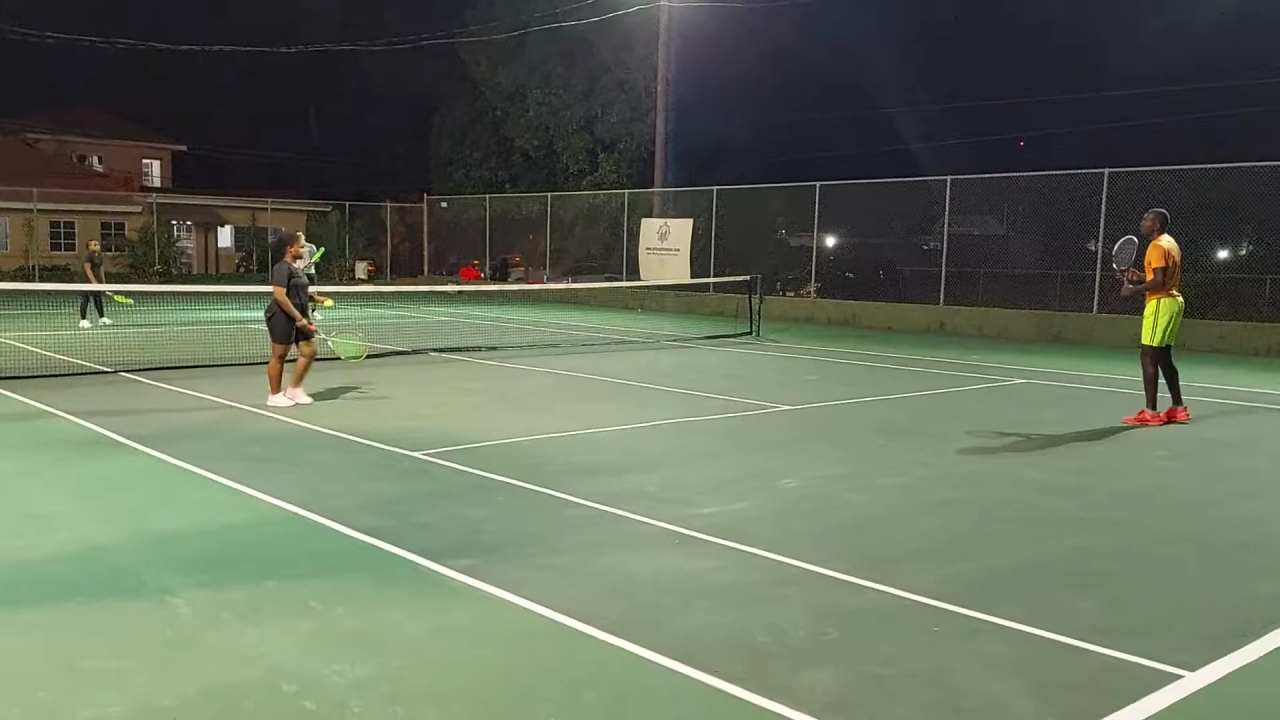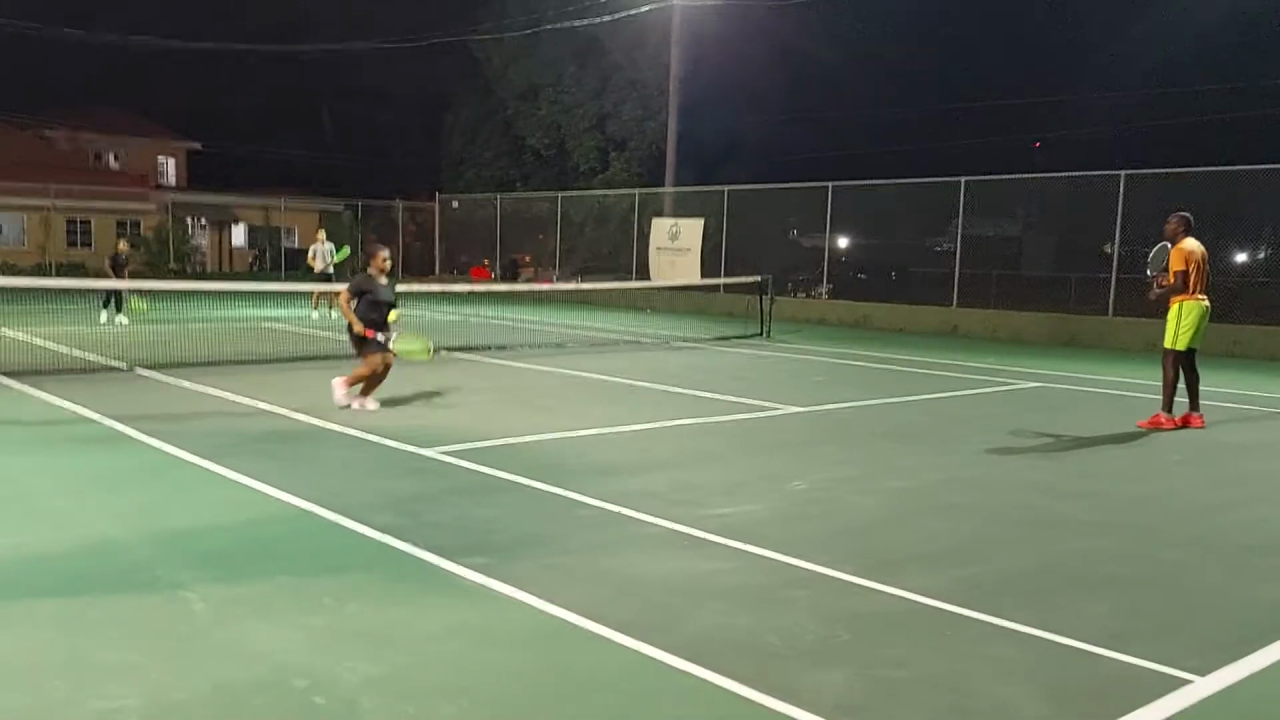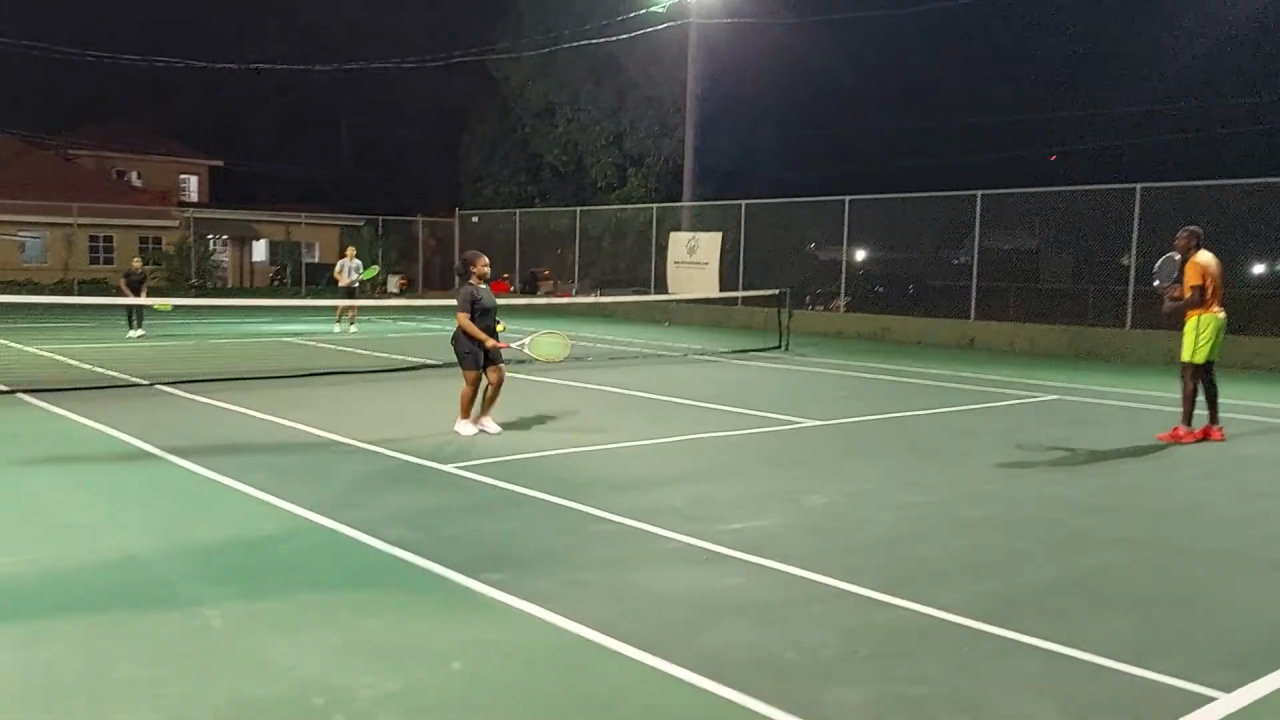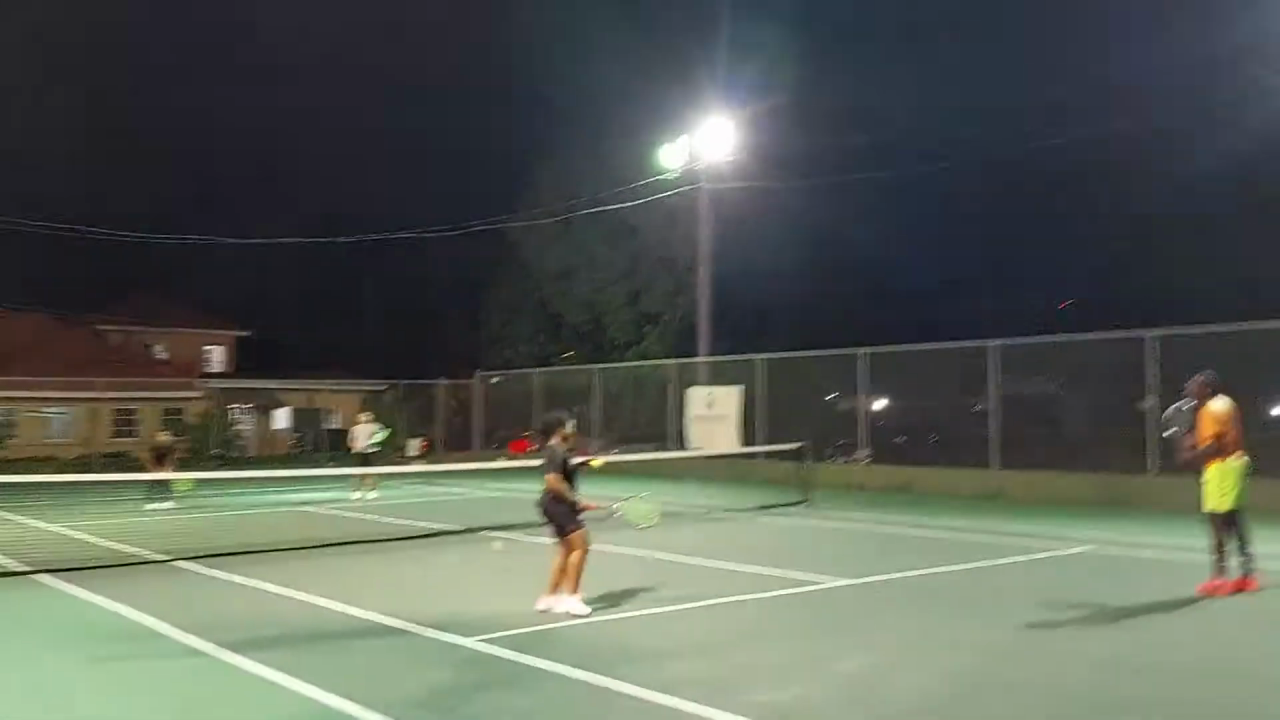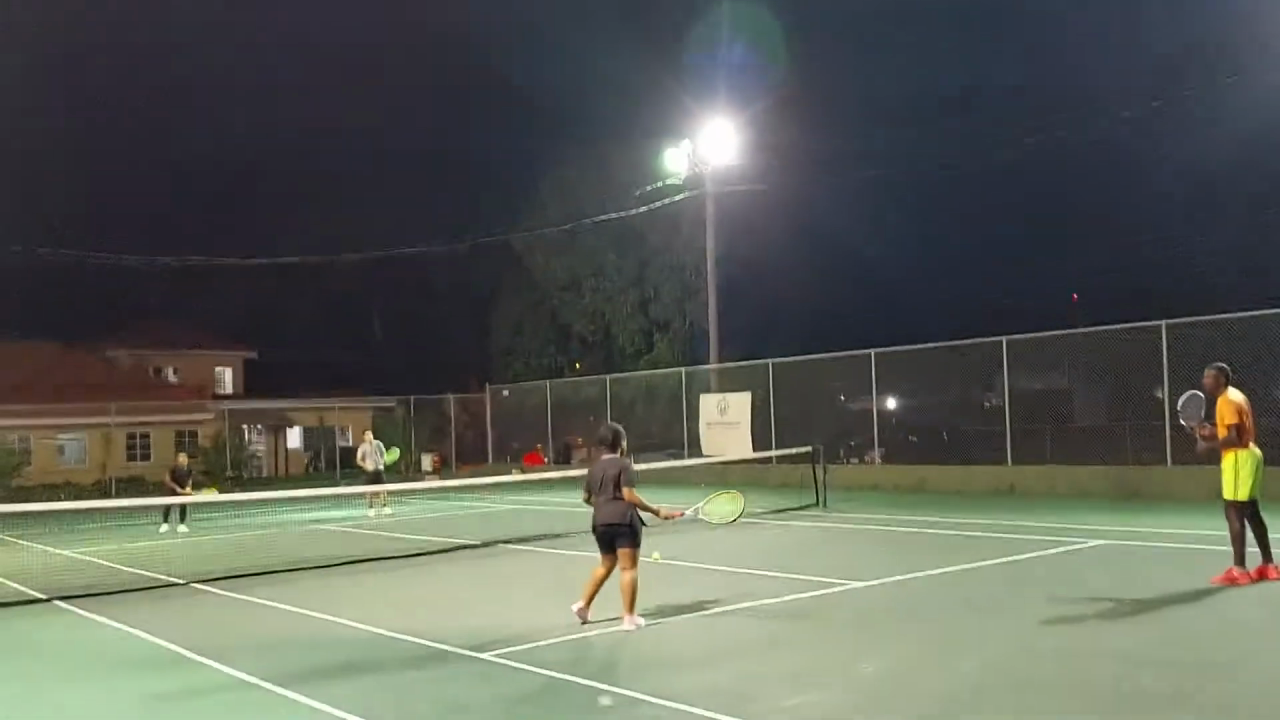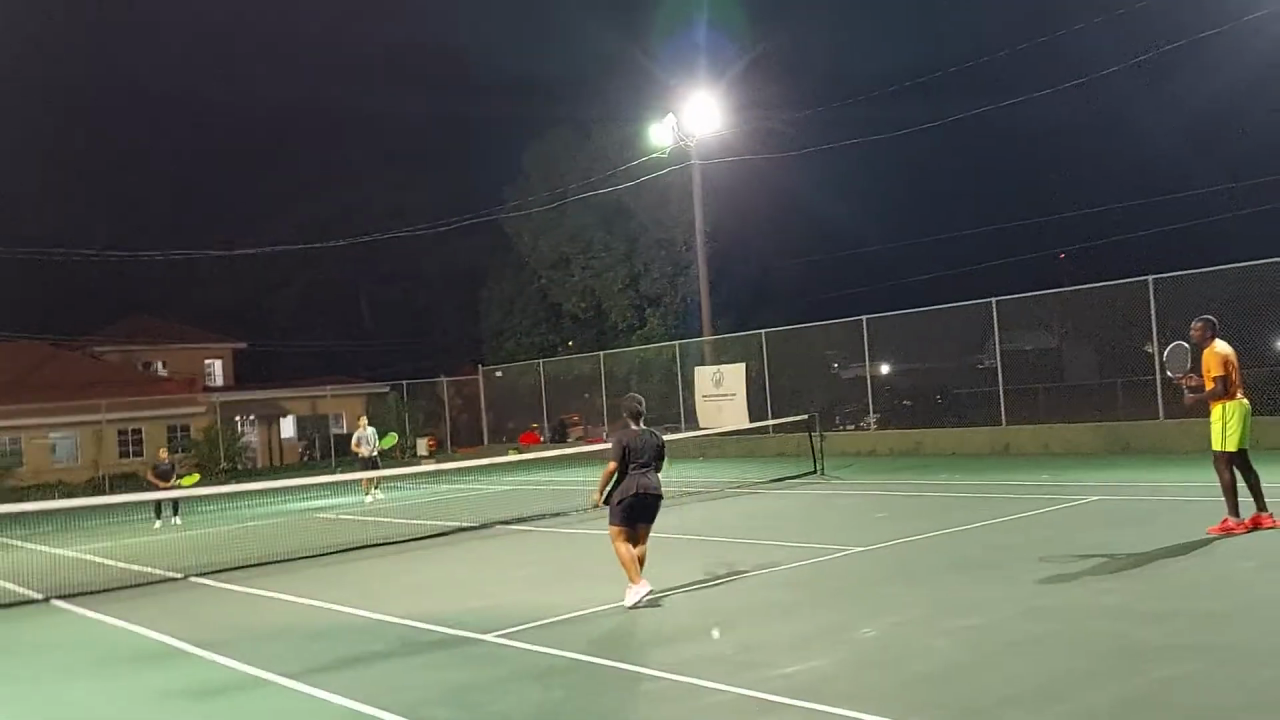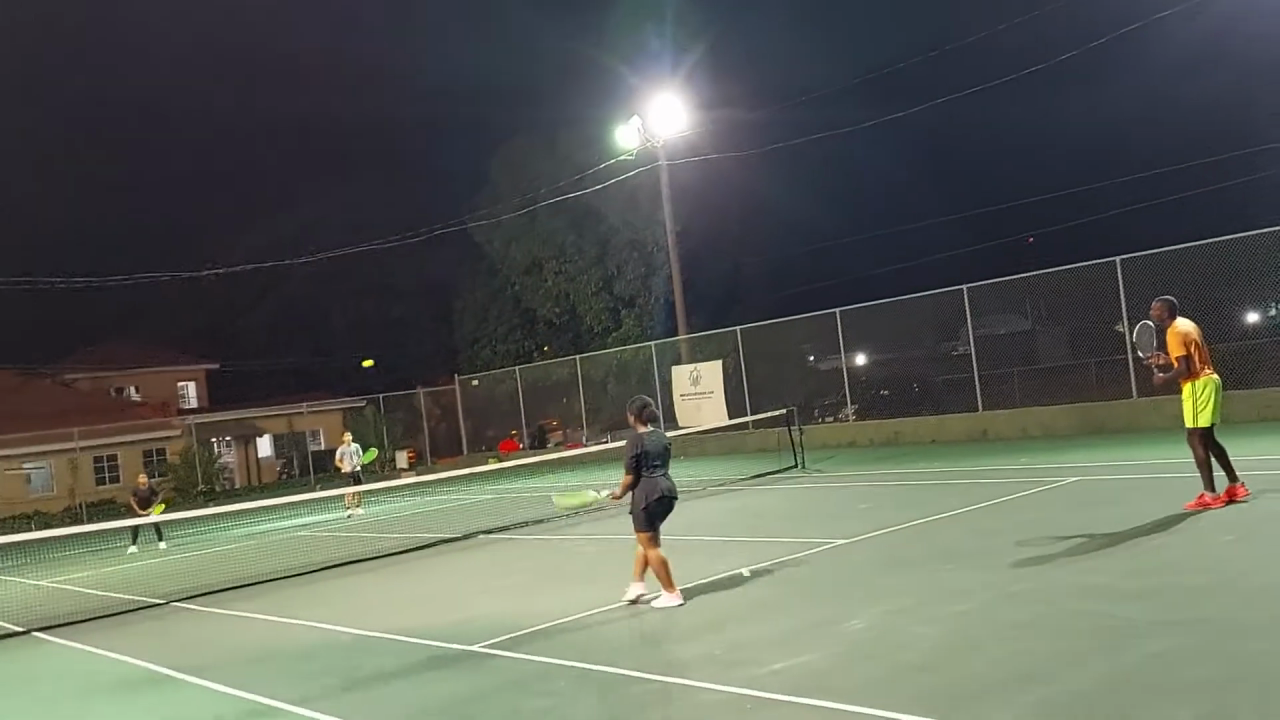
dt=0.5s
person 1, frame 1
left shoulder: (1157, 246)
right shoulder: (1170, 243)
left elbow: (1160, 281)
left wrist: (1134, 290)
right wrist: (1141, 277)
left hip: (1161, 304)
right hip: (1171, 302)
left knee: (1148, 356)
right knee: (1163, 357)
left ankle: (1151, 412)
right ankle: (1178, 408)
person 1, frame 2
left shoulder: (1180, 249)
right shoulder: (1198, 248)
left elbow: (1180, 285)
left wrist: (1159, 293)
right wrist: (1168, 283)
left hip: (1185, 307)
right hip: (1199, 305)
left knee: (1170, 360)
right knee: (1187, 360)
left ankle: (1166, 416)
right ankle: (1194, 414)
person 1, frame 3
left shoulder: (1194, 263)
right shoulder: (1210, 259)
left elbow: (1197, 299)
left wrist: (1173, 306)
right wrist: (1183, 295)
left hip: (1201, 320)
right hip: (1214, 317)
left knee: (1189, 372)
right knee: (1205, 373)
left ankle: (1185, 429)
right ankle: (1214, 426)
person 1, frame 4
left shoulder: (1209, 410)
right shoulder: (1224, 404)
left elbow: (1215, 448)
left wrist: (1191, 456)
right wrist: (1198, 443)
left hip: (1221, 468)
right hip: (1234, 465)
left knee: (1218, 521)
right knee: (1233, 520)
left ankle: (1220, 579)
right ankle: (1247, 575)
person 1, frame 5
left shoulder: (1227, 400)
right shoulder: (1235, 396)
left elbow: (1235, 437)
left wrist: (1209, 446)
right wrist: (1214, 432)
left hip: (1239, 458)
right hip: (1248, 455)
left knee: (1233, 511)
right knee: (1251, 511)
left ankle: (1239, 570)
person 1, frame 6
left shoulder: (1212, 352)
right shoulder: (1222, 347)
left elbow: (1221, 389)
left wrist: (1196, 398)
right wrist: (1201, 383)
left hip: (1227, 409)
right hip: (1237, 405)
left knee: (1222, 463)
right knee: (1241, 461)
left ankle: (1234, 520)
right ankle: (1263, 514)
person 1, frame 7
left shoulder: (1174, 332)
right shoulder: (1187, 324)
left elbow: (1185, 369)
left wrist: (1163, 378)
right wrist: (1167, 360)
left hip: (1198, 386)
right hip: (1209, 381)
left knee: (1196, 440)
right knee: (1207, 438)
left ankle: (1211, 495)
right ankle: (1235, 485)
person 2, frame 1
left shoulder: (296, 267)
right shoulder: (282, 268)
right elbow: (279, 296)
left wrist: (316, 298)
right wrist: (298, 318)
left hip: (299, 317)
right hip: (282, 316)
left knee: (308, 352)
right knee: (280, 356)
left ankle: (294, 390)
right ankle: (275, 395)
person 2, frame 2
left shoulder: (389, 284)
right shoulder: (363, 280)
left elbow: (389, 308)
right elbow: (343, 300)
left wrist: (393, 316)
right wrist: (355, 323)
left hip: (379, 330)
right hip: (363, 331)
left knee: (387, 363)
right knee: (374, 367)
left ankle: (361, 398)
right ankle: (343, 384)
person 2, frame 3
left shoulder: (486, 288)
right shoulder: (467, 291)
right elbow: (463, 321)
left wrist: (496, 323)
right wrist: (486, 339)
left hip: (487, 342)
right hip: (469, 343)
left knee: (497, 380)
right knee: (473, 382)
left ankle: (483, 417)
right ankle: (463, 420)
person 2, frame 4
left shoulder: (556, 450)
right shoulder: (557, 452)
right elbow: (552, 482)
right wrist: (576, 501)
left hip: (563, 506)
right hip: (559, 505)
left knee: (565, 551)
right knee: (581, 546)
left ankle: (550, 598)
right ankle: (570, 597)
person 2, frame 5
left shoulder: (594, 467)
right shoulder: (624, 465)
left elbow: (587, 499)
right elbow: (629, 496)
right wrist: (657, 511)
left hip: (600, 520)
right hip: (624, 519)
left knee: (606, 565)
right knee: (629, 568)
left ankle: (583, 604)
right ankle: (629, 617)
person 2, frame 6
left shoulder: (622, 437)
right shoulder: (656, 437)
left elbow: (612, 468)
left wrist: (599, 492)
left hip: (627, 492)
right hip: (652, 491)
left knee: (620, 540)
right knee: (639, 542)
left ankle: (638, 584)
right ankle: (635, 588)
person 2, frame 7
left shoulder: (634, 442)
right shoulder: (662, 436)
left elbow: (631, 478)
left wrist: (620, 492)
right wrist: (629, 488)
left hip: (647, 495)
right hip: (667, 492)
left knee: (650, 546)
right knee: (646, 541)
left ankle: (671, 593)
right ankle: (637, 583)
